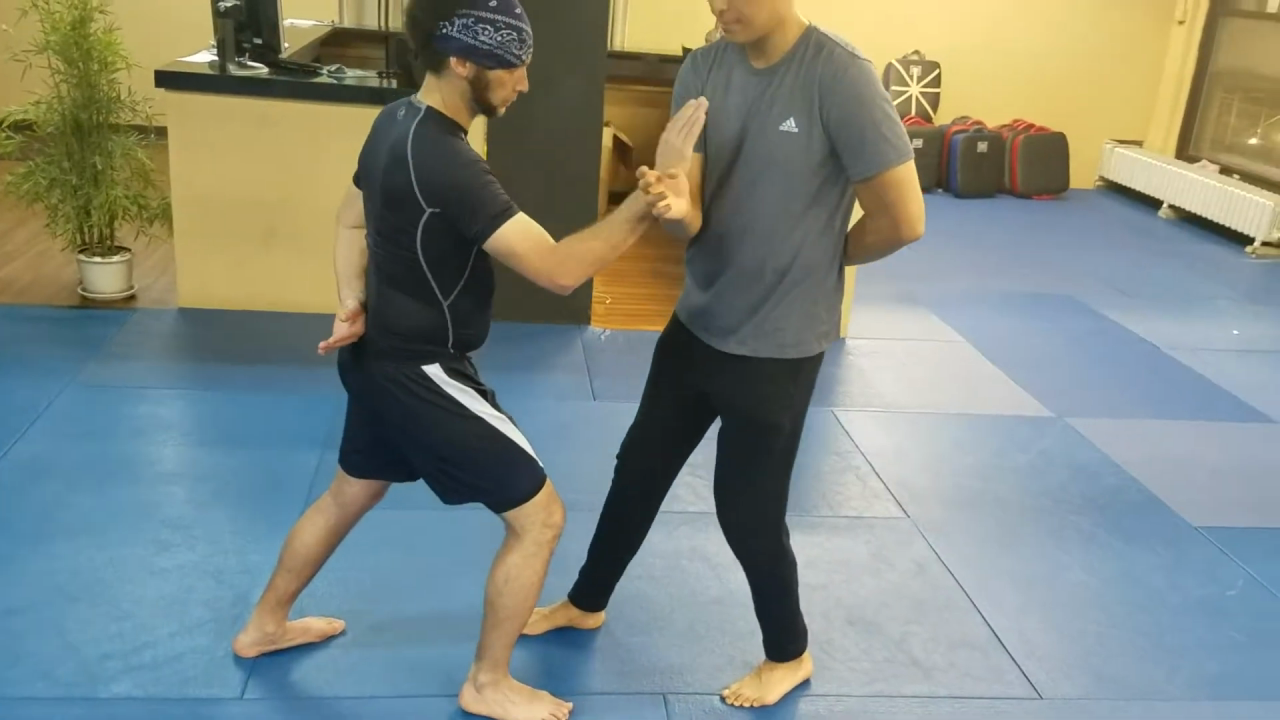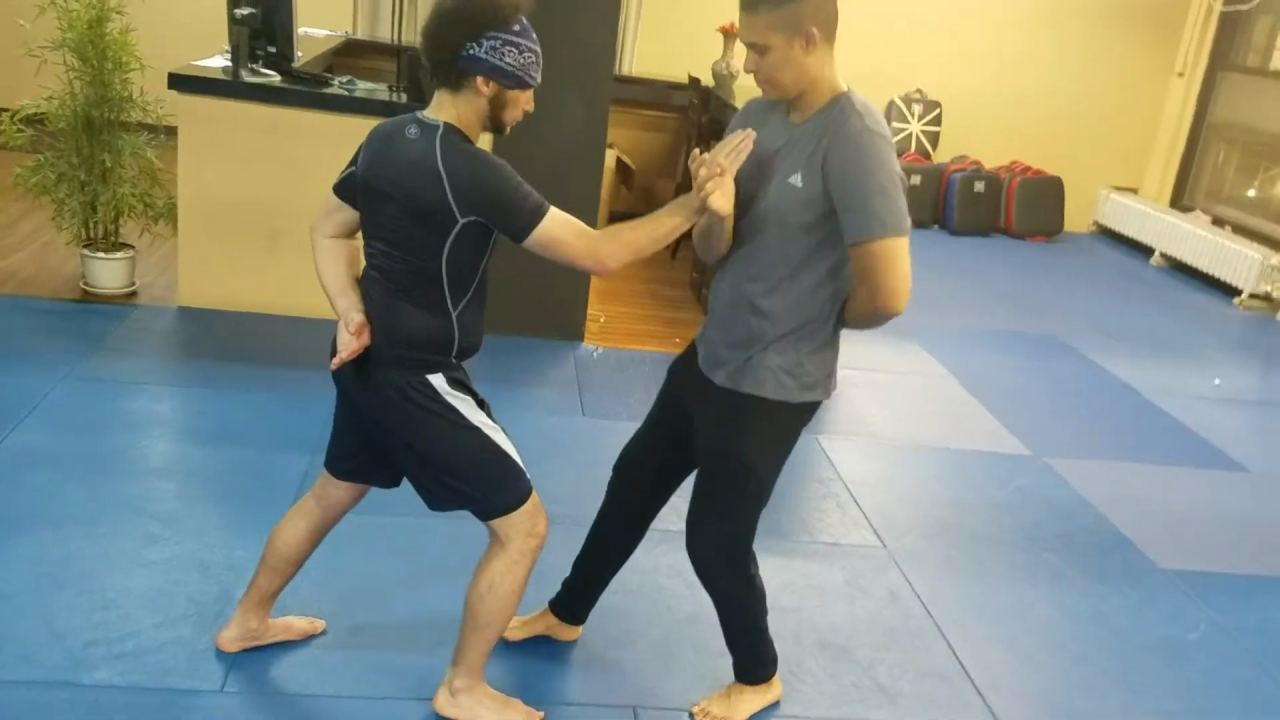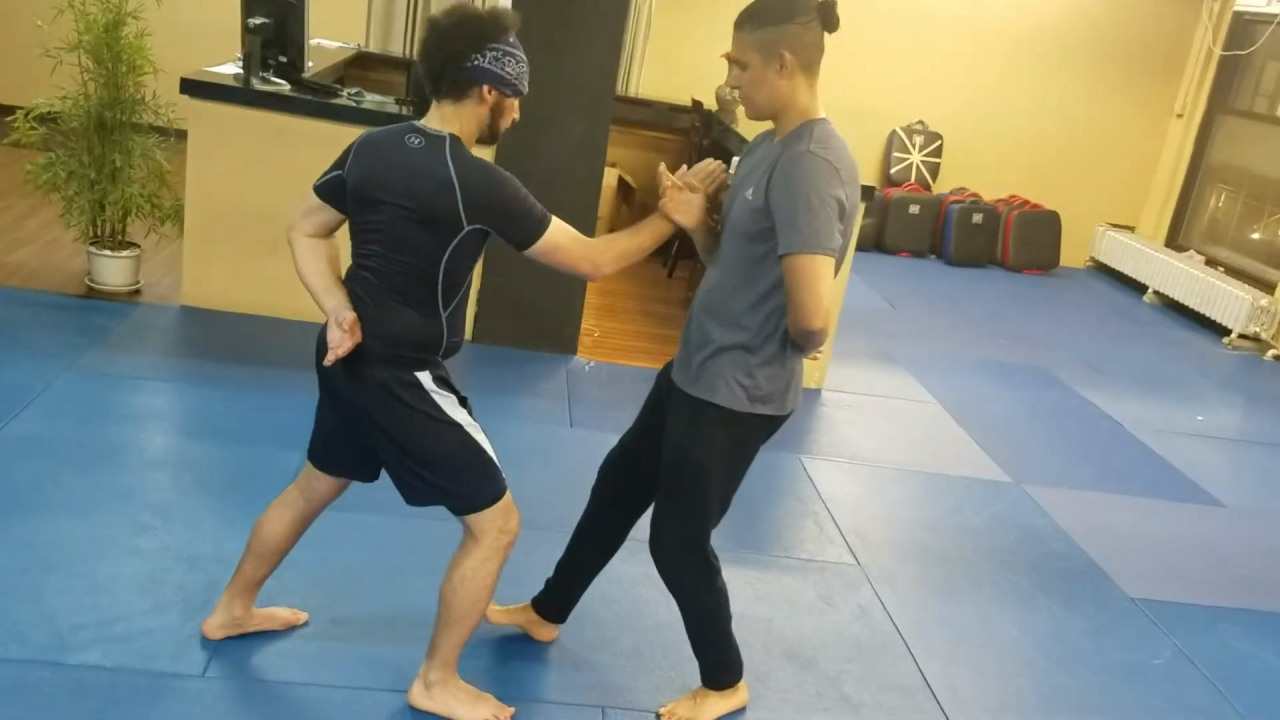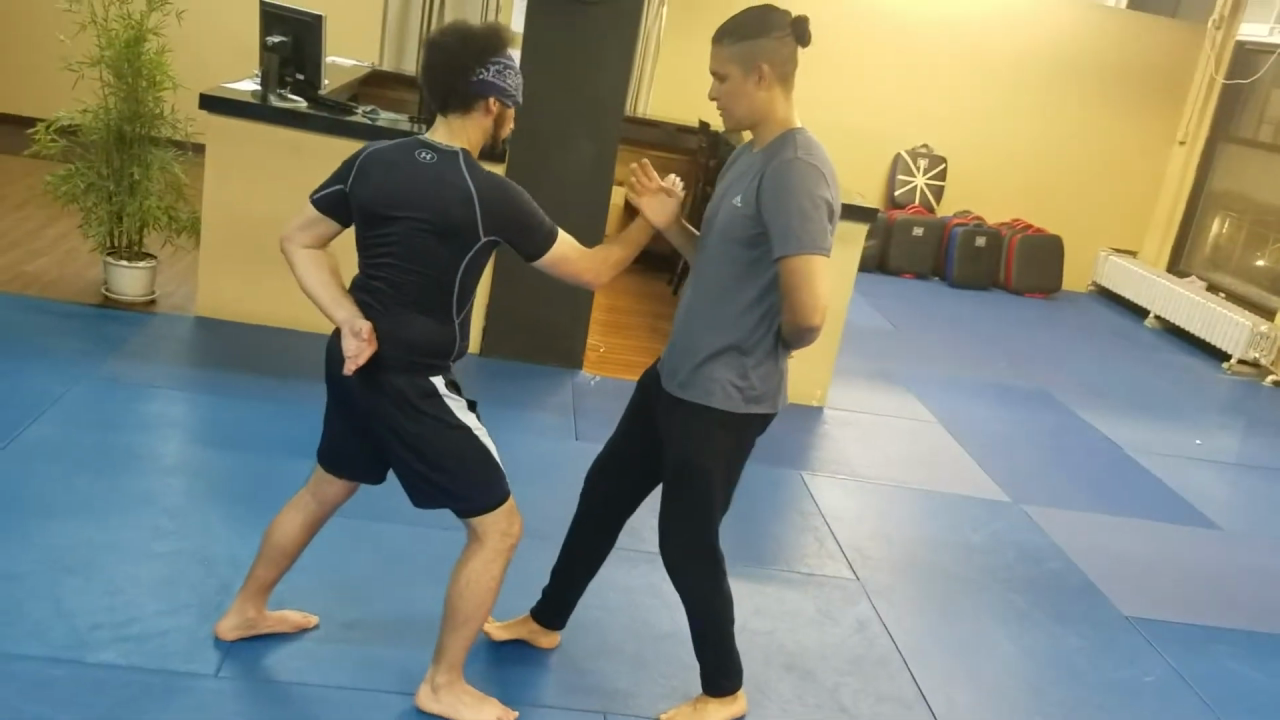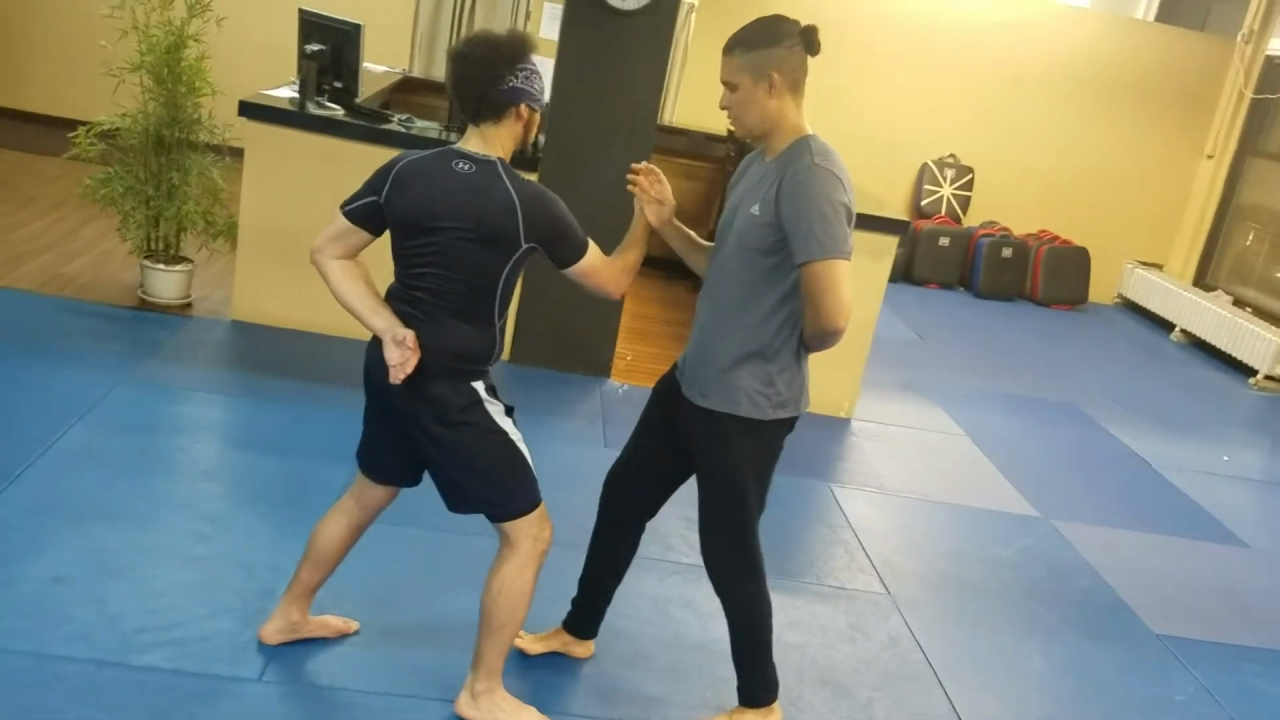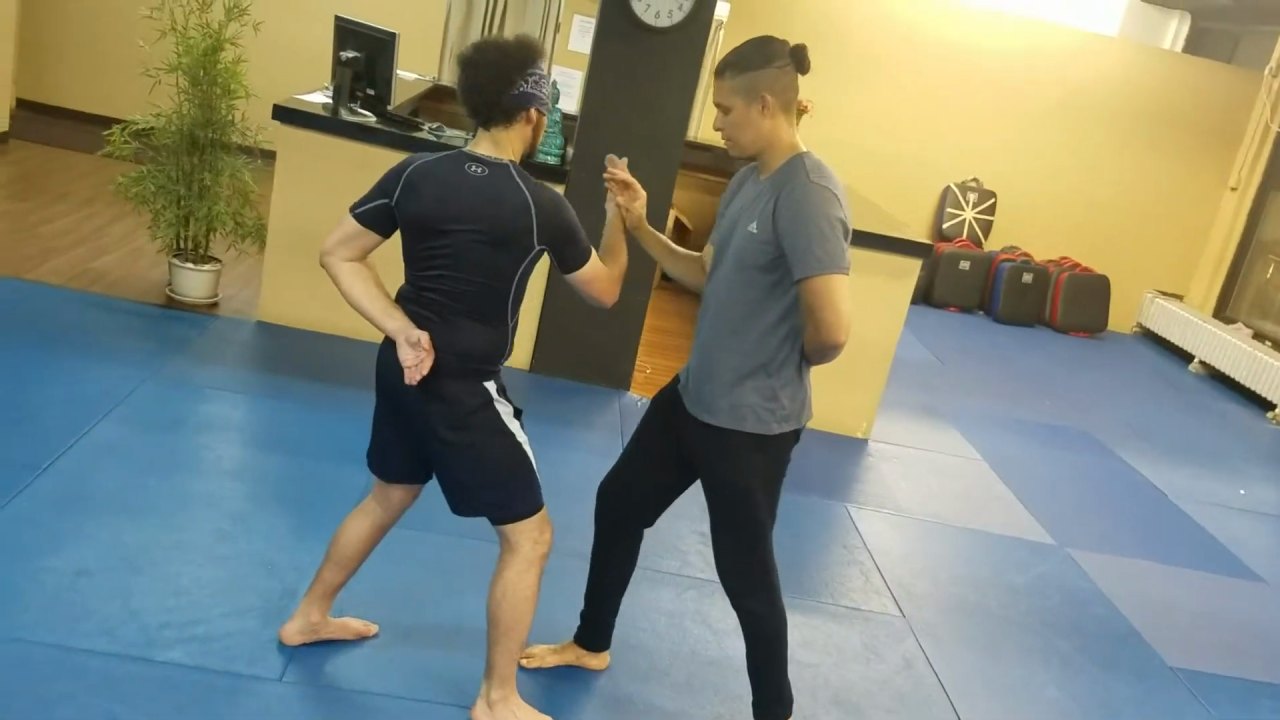
dt=0.5s
person 1, frame 1
left shoulder: (839, 78)
right shoulder: (703, 71)
left elbow: (903, 221)
right elbow: (691, 221)
left wrist: (816, 257)
right wrist: (676, 207)
left hip: (778, 344)
right hip: (698, 323)
left knee: (747, 511)
right knee: (639, 465)
left ankle: (789, 655)
right ankle: (586, 602)
person 1, frame 2
left shoulder: (856, 143)
right shoulder: (754, 119)
left elbow: (888, 294)
right elbow: (711, 252)
left wrist: (818, 318)
right wrist: (715, 213)
left hip: (772, 383)
right hip: (709, 356)
left knee: (715, 539)
right knee: (633, 483)
right ankle: (566, 614)
person 1, frame 3
left shoulder: (812, 164)
right shoulder: (765, 146)
left elbow: (811, 315)
left wrist: (788, 348)
right wrist: (692, 222)
left hip: (737, 393)
right hip: (695, 370)
left knee: (677, 538)
right knee: (616, 488)
right ankle: (546, 612)
person 1, frame 4
left shoulder: (796, 170)
right shoulder: (746, 155)
left elbow: (807, 312)
left wrist: (767, 346)
right wrist: (669, 224)
left hip: (725, 397)
right hip: (677, 375)
left knee: (687, 543)
right knee: (604, 491)
right ankle: (545, 621)
person 1, frame 5
left shoulder: (812, 176)
right shoulder: (755, 163)
left elbow: (832, 315)
left wrist: (782, 348)
right wrist: (667, 224)
left hip: (748, 405)
right hip: (694, 382)
left knee: (729, 553)
right knee: (623, 497)
right ankle: (578, 631)
person 1, frame 6
left shoulder: (808, 194)
right shoulder: (746, 181)
left elbow: (831, 330)
left wrist: (785, 362)
right wrist: (641, 227)
left hip: (752, 420)
right hip: (694, 395)
left knee: (745, 570)
right knee: (618, 502)
right ankle: (590, 644)
person 2, frame 1
left shoulder: (396, 123)
right shoulder: (442, 162)
left elbow: (352, 222)
right elbow: (559, 270)
left wrist: (353, 305)
right wrist: (647, 196)
left hip: (378, 356)
right hip: (422, 373)
left knee: (350, 492)
right knee: (539, 516)
left ankle: (264, 625)
person 2, frame 2
left shoulder: (386, 139)
right shoulder: (472, 174)
left elbow: (330, 232)
right elbow: (598, 253)
left wrist: (350, 316)
right wrist: (696, 200)
left hip: (370, 363)
right hip: (420, 381)
left knee: (332, 493)
right knee: (523, 526)
left ankle: (247, 620)
person 2, frame 3
left shoulder: (371, 147)
right shoulder: (477, 184)
left elbow: (305, 232)
right elbow: (590, 261)
left wrist: (340, 311)
right wrist: (670, 217)
left hip: (349, 357)
right hip: (403, 377)
left knee: (314, 485)
right knee: (494, 523)
left ankle: (232, 609)
person 2, frame 4
left shoulder: (370, 161)
right shoulder: (489, 196)
left elbow: (299, 242)
right elbow: (589, 270)
left wrist: (350, 320)
right wrist: (648, 222)
left hip: (356, 362)
right hip: (412, 380)
left knee: (325, 487)
right knee: (497, 527)
left ankle: (244, 611)
person 2, frame 5
left shoulder: (403, 171)
right shoulder: (529, 204)
left elbow: (329, 253)
right elbow: (612, 281)
left wrist: (389, 330)
right wrist: (646, 216)
left hip: (392, 366)
right hip: (452, 387)
left knee: (367, 494)
right knee: (528, 533)
left ankle: (288, 615)
person 2, frame 6
left shoulder: (413, 174)
right shoulder: (540, 206)
left elbow: (338, 255)
right elbow: (605, 291)
left wrist: (402, 330)
right wrist: (618, 218)
left hip: (405, 368)
right hip: (464, 386)
left knee: (389, 494)
right knee: (528, 536)
left ankle: (308, 617)
